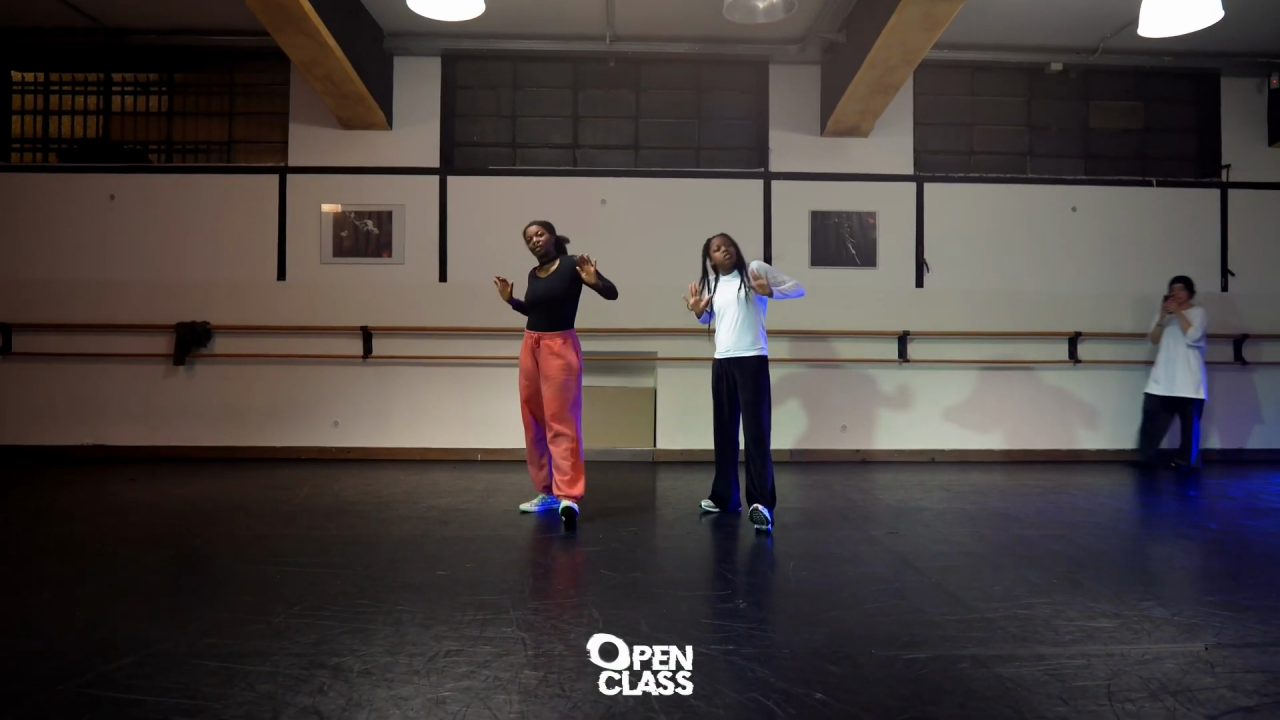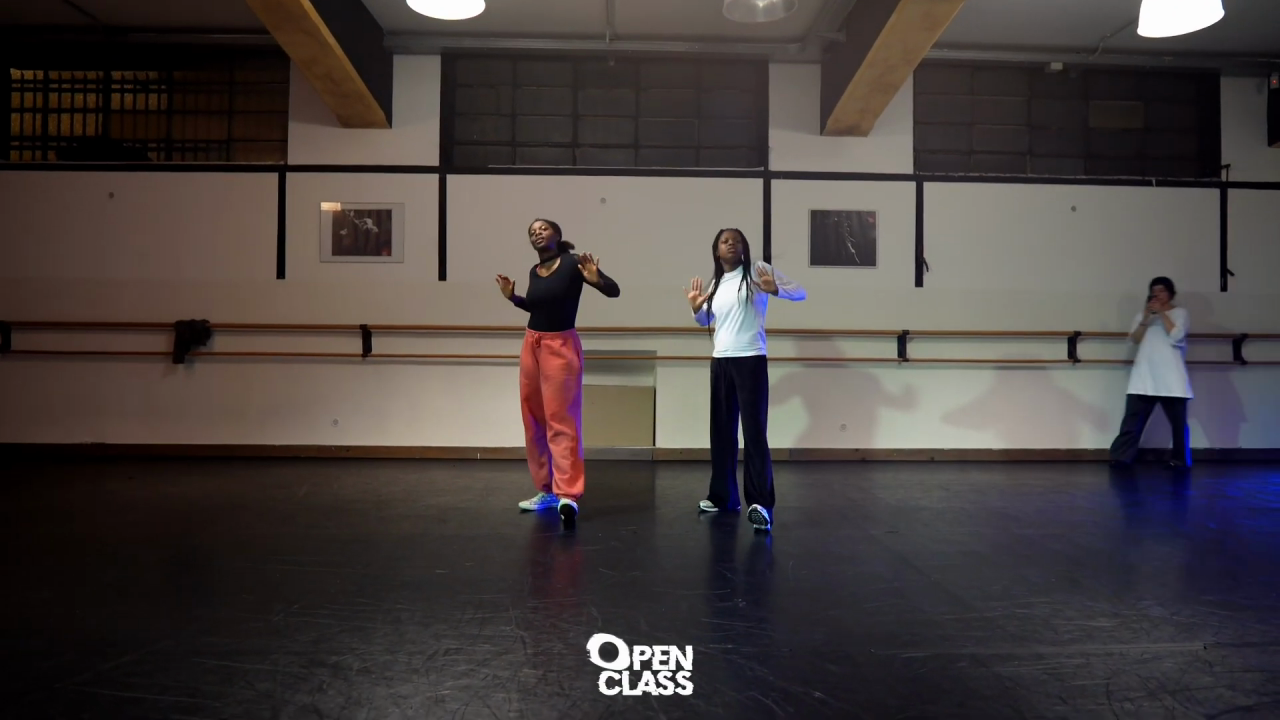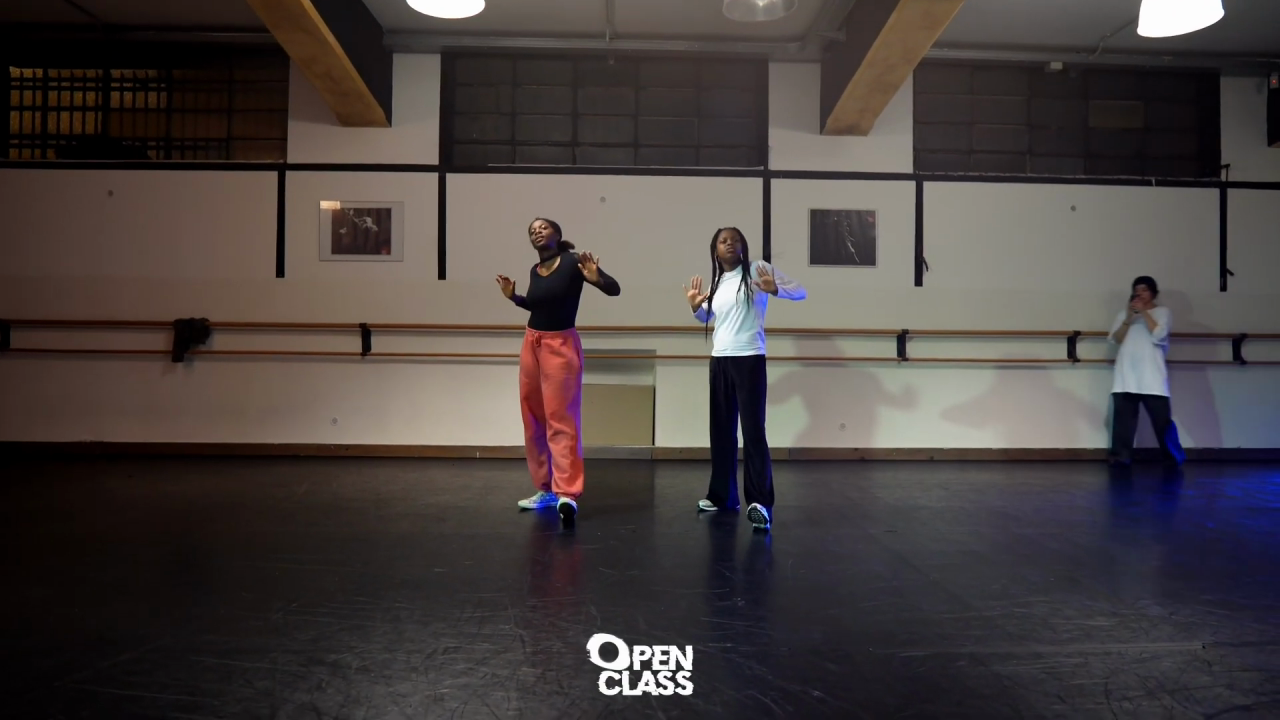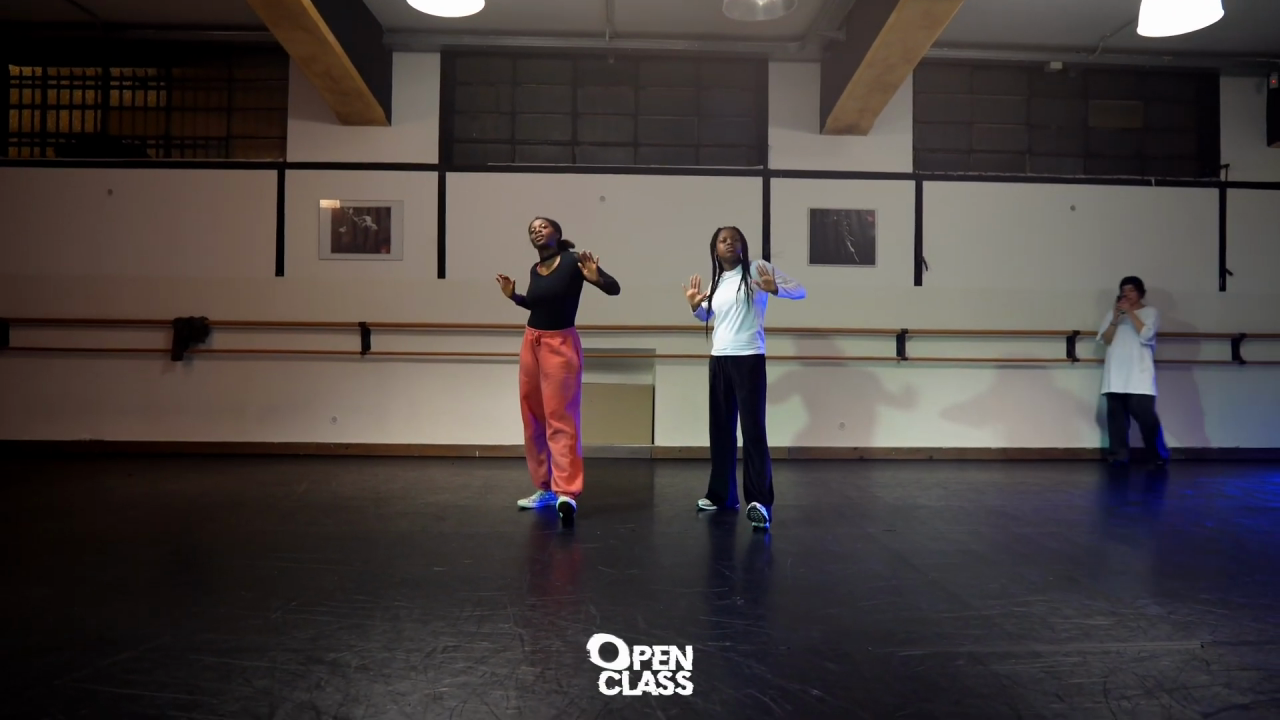
dt=0.2s
person 1, frame 1
left shoulder: (572, 265)
right shoulder: (533, 274)
left elbow: (612, 293)
left wrist: (594, 282)
right wrist: (510, 299)
left hip: (560, 347)
right hip: (531, 347)
left knee: (561, 421)
right knee: (534, 422)
left ankle: (568, 495)
right ankle: (546, 491)
person 1, frame 2
left shoulder: (573, 264)
right shoulder: (534, 272)
left elbow: (614, 291)
left wrist: (596, 280)
right wrist: (511, 296)
left hip: (561, 347)
right hip: (531, 346)
left knee: (561, 421)
right knee: (535, 421)
left ankle: (568, 494)
right ankle: (546, 489)
person 1, frame 3
left shoulder: (574, 262)
right shoulder: (535, 270)
left elbow: (615, 289)
left wrist: (595, 279)
right wrist: (513, 296)
left hip: (561, 346)
right hip: (531, 345)
left knee: (561, 420)
right knee: (534, 420)
left ankle: (567, 493)
right ankle: (545, 488)
person 1, frame 4
left shoulder: (573, 261)
right shoulder: (535, 270)
left elbow: (615, 288)
left wrist: (595, 278)
right wrist: (513, 295)
left hip: (560, 345)
right hip: (531, 343)
left knee: (561, 418)
right knee: (534, 418)
left ankle: (567, 492)
right ankle: (545, 487)
person 2, frame 1
left shoulder: (756, 269)
right shoulder: (712, 284)
left elbow: (798, 289)
right elbow: (708, 319)
left wrist: (771, 292)
right wrist: (698, 311)
left hip: (752, 360)
right hip: (722, 361)
left knee: (756, 431)
right knee: (724, 430)
left ankle: (762, 503)
right ankle: (724, 496)
person 2, frame 2
left shoulder: (758, 269)
right shoulder: (716, 283)
left elbow: (800, 293)
right elbow: (706, 321)
left wrist: (776, 290)
right wrist: (696, 308)
left hip: (750, 359)
right hip: (720, 361)
left knee: (754, 430)
right knee: (721, 430)
left ankle: (761, 503)
right ankle: (723, 496)
person 2, frame 3
left shoulder: (757, 269)
right shoulder: (716, 282)
left elbow: (800, 292)
right elbow: (707, 317)
left wrist: (776, 290)
right wrist: (696, 307)
left hip: (749, 359)
right hip: (719, 360)
left knee: (753, 429)
right knee: (721, 429)
left ankle: (760, 502)
right ankle: (723, 495)
person 2, frame 4
left shoulder: (757, 268)
right shoulder: (716, 280)
left elbow: (799, 291)
right elbow: (707, 316)
left wrist: (775, 289)
right wrist: (695, 306)
left hip: (749, 358)
right hip: (719, 359)
left knee: (753, 428)
right knee: (721, 428)
left ankle: (760, 500)
right ankle: (722, 494)
person 3, frame 1
left shoulder: (1198, 312)
right shoulder: (1164, 313)
left elbow: (1193, 336)
right elbow: (1153, 339)
left wrist: (1178, 313)
right wrist: (1162, 318)
left hip: (1188, 375)
right hip: (1163, 374)
left knee: (1189, 419)
right knee: (1151, 413)
left ankle: (1187, 459)
right ankle: (1147, 455)
person 3, frame 2
left shoulder: (1180, 313)
right shoulder: (1144, 314)
left elbow: (1176, 336)
right elbow: (1135, 339)
left wrist: (1161, 313)
right wrist: (1145, 319)
left hip: (1170, 377)
right hip: (1144, 375)
left knee: (1178, 419)
right knee: (1134, 416)
left ankle: (1181, 459)
right ankle: (1122, 455)
person 3, frame 3
left shoulder: (1162, 312)
right shoulder: (1124, 313)
left elbow: (1159, 335)
right elbow: (1115, 339)
left wrist: (1144, 313)
right wrist: (1128, 319)
left hip: (1151, 375)
right hip: (1126, 374)
left knee: (1161, 416)
right knee: (1123, 415)
left ankle: (1174, 456)
right ankle: (1121, 455)
person 3, frame 4
left shoulder: (1150, 312)
right shoulder: (1112, 313)
left elbow: (1146, 335)
right elbow: (1104, 340)
left wrist: (1130, 313)
right wrist: (1115, 319)
left hip: (1140, 374)
right hip: (1116, 374)
left knee: (1145, 414)
right knee: (1116, 416)
left ankle: (1160, 453)
right ankle: (1119, 454)
